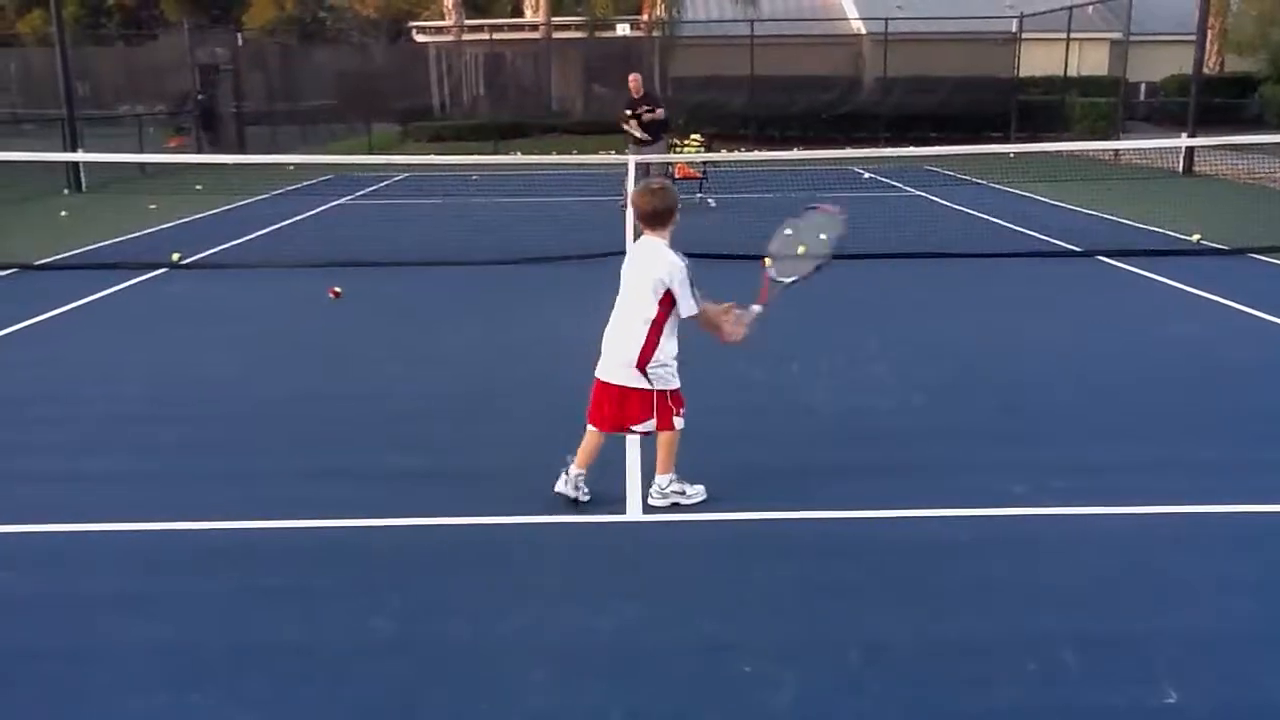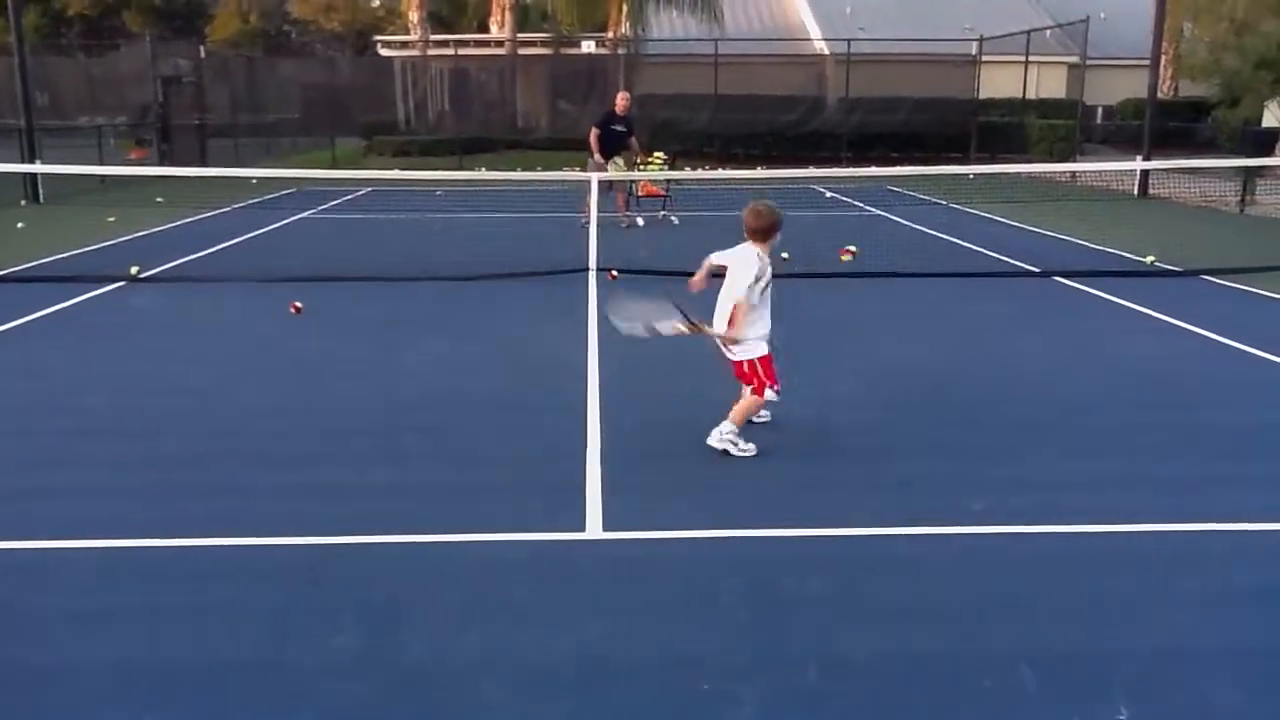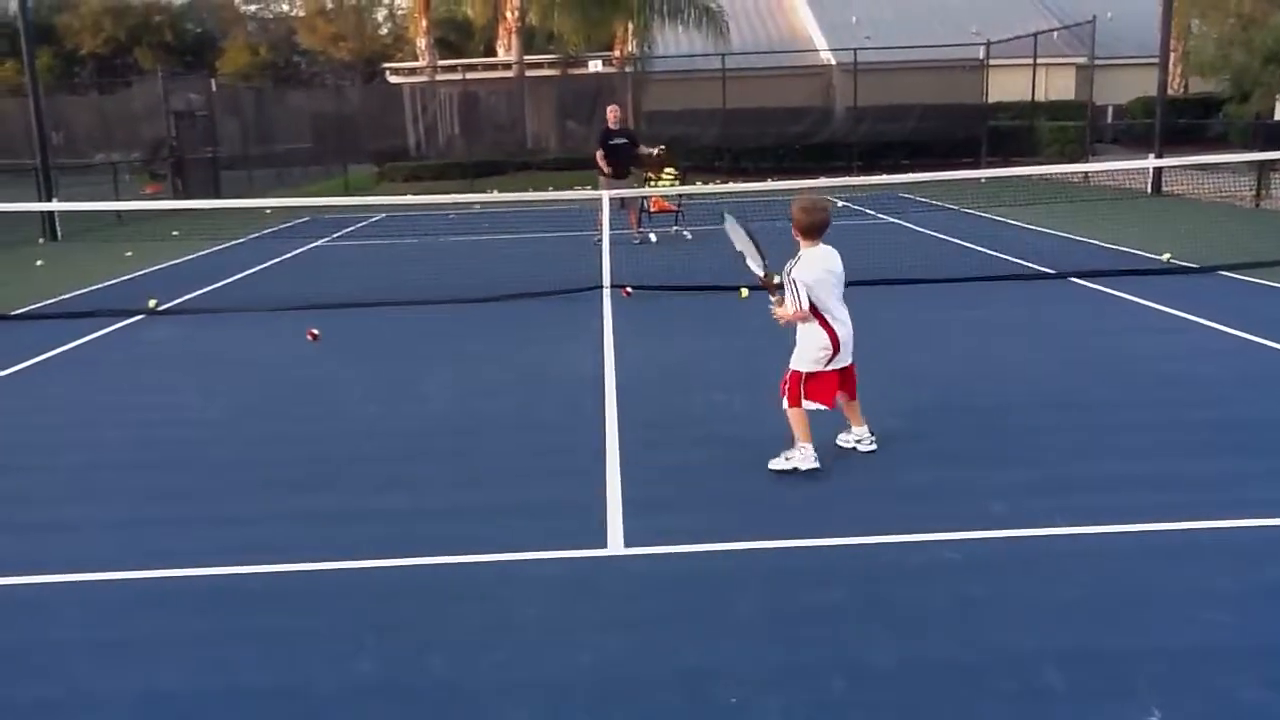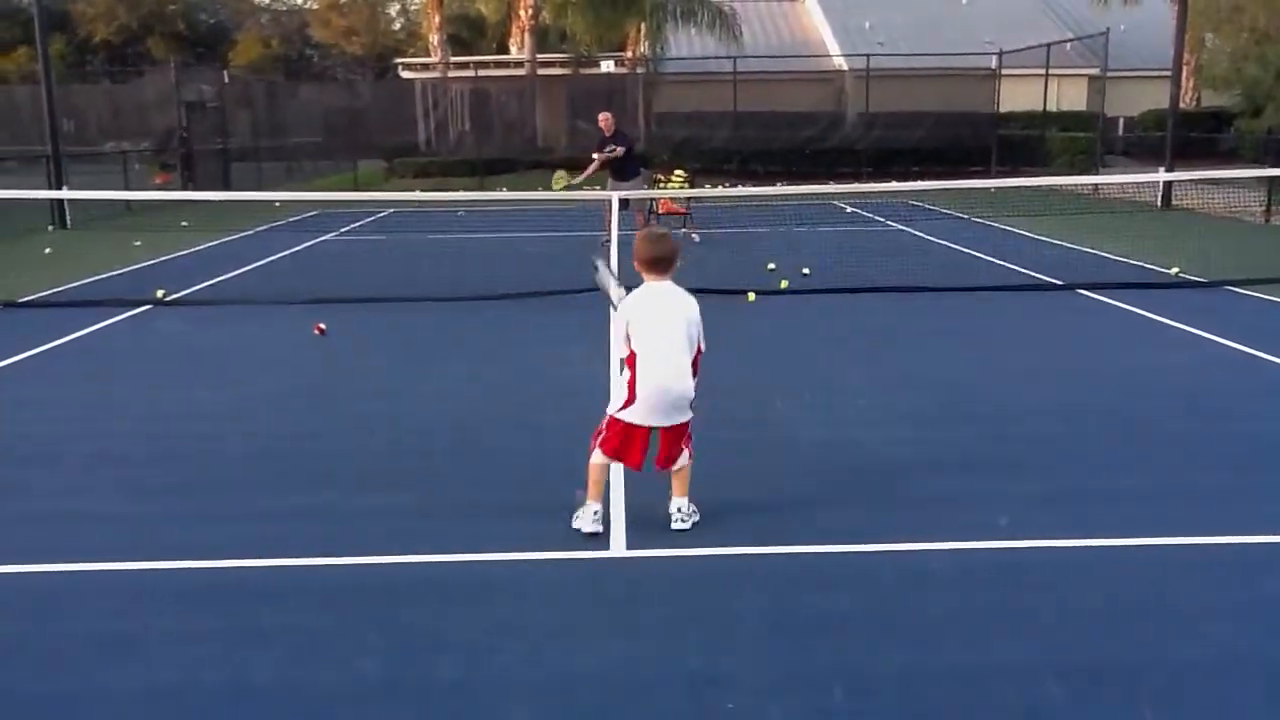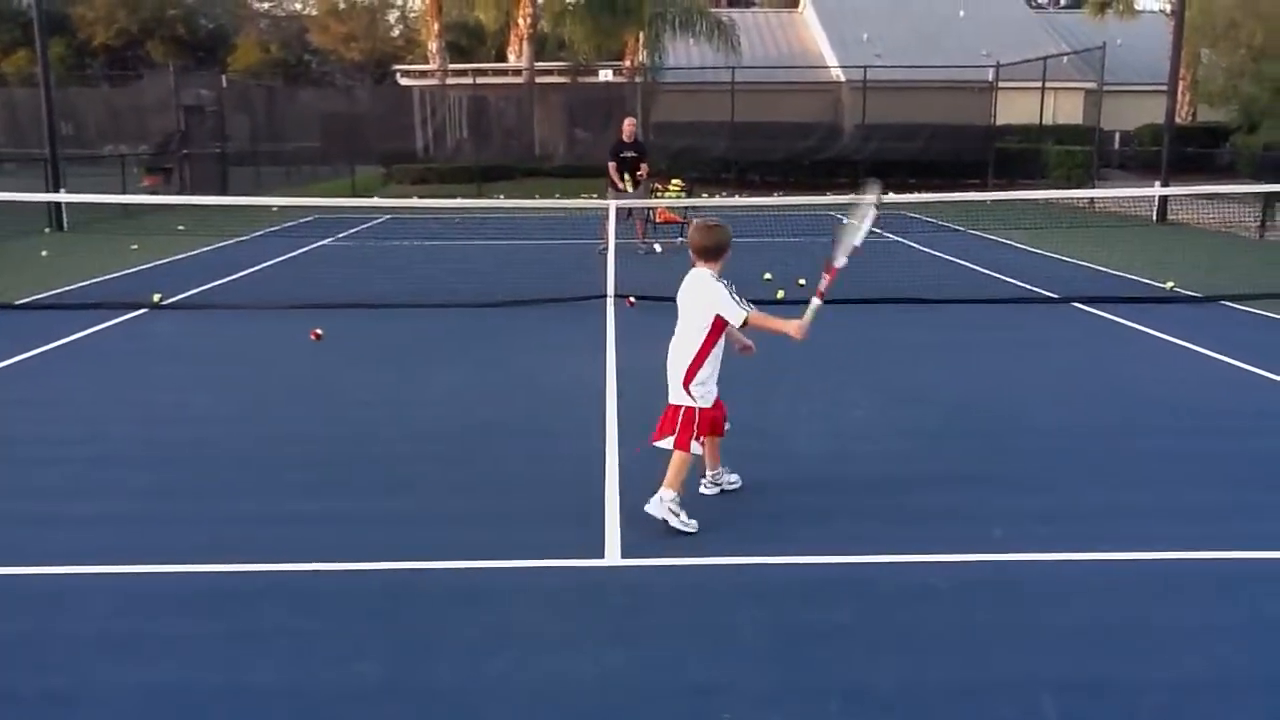
dt=1s
person 1, frame 1
left shoulder: (636, 251)
right shoulder: (672, 264)
right elbow: (691, 311)
left wrist: (715, 311)
right wrist: (724, 329)
left hip: (613, 347)
right hip: (646, 356)
left knee: (604, 418)
right knee: (670, 416)
left ankle: (574, 477)
right ankle: (665, 485)
person 1, frame 2
left shoulder: (741, 250)
right shoulder: (759, 265)
left elbow: (712, 260)
right elbow: (744, 300)
left wrist: (700, 277)
right wrist: (734, 329)
left hip: (728, 330)
right hip: (745, 338)
left knee: (749, 376)
right knee: (765, 390)
left ankle: (746, 411)
right ankle: (725, 433)
person 1, frame 3
left shoulder: (796, 269)
right shoulder: (833, 255)
left elbow: (800, 314)
left wrist: (782, 313)
right wrist: (790, 308)
left hip: (817, 343)
right hip: (841, 336)
left knee: (792, 393)
right knee: (844, 388)
left ankle: (803, 452)
right ankle: (862, 434)
person 1, frame 4
left shoulder: (630, 303)
right shoulder: (689, 303)
left elbow: (625, 355)
right elbow: (695, 353)
left hip: (639, 392)
right hip: (677, 393)
left knee: (604, 446)
right knee: (679, 450)
left ankle: (592, 511)
right ankle: (681, 508)
person 1, frame 5
left shoulder: (694, 280)
right shoulder: (712, 286)
right elbow: (747, 316)
left wrist: (737, 340)
right wrist: (786, 326)
left hip: (693, 368)
right hip: (694, 374)
left knee: (714, 423)
right knee: (690, 437)
left ankle: (713, 475)
right ankle: (666, 499)
